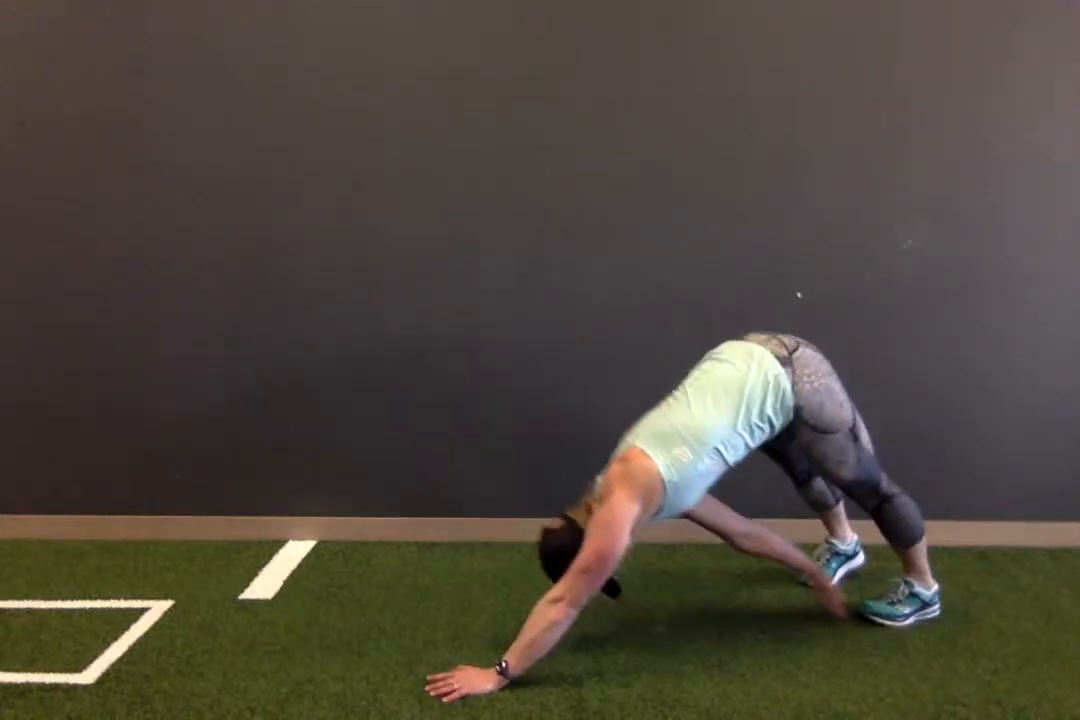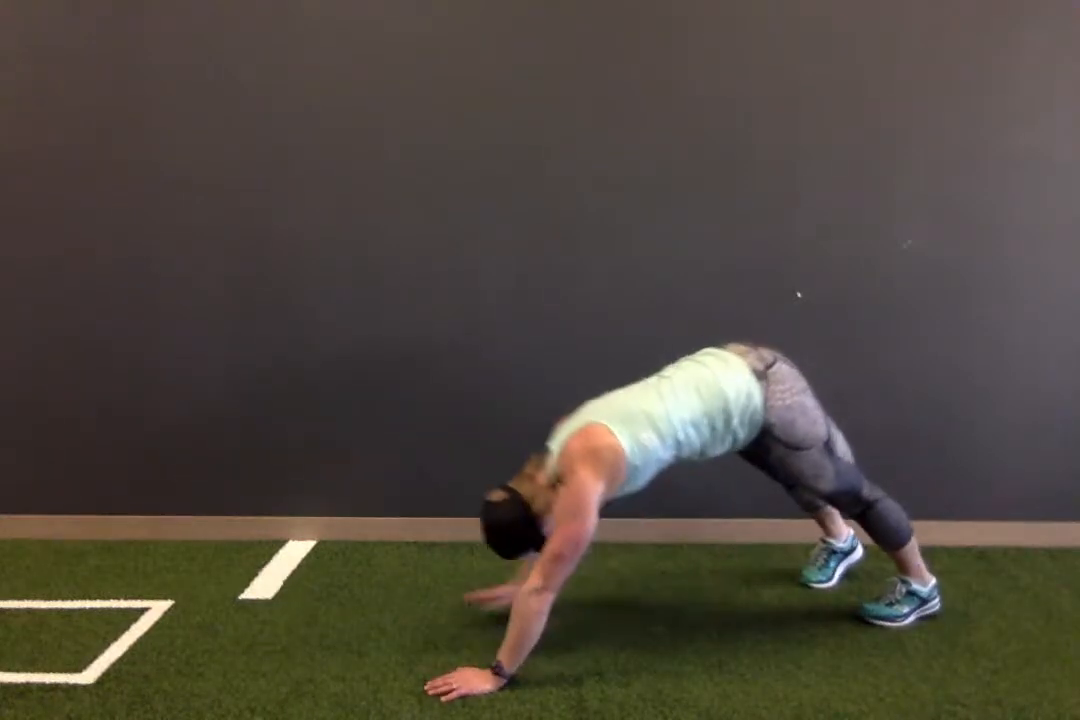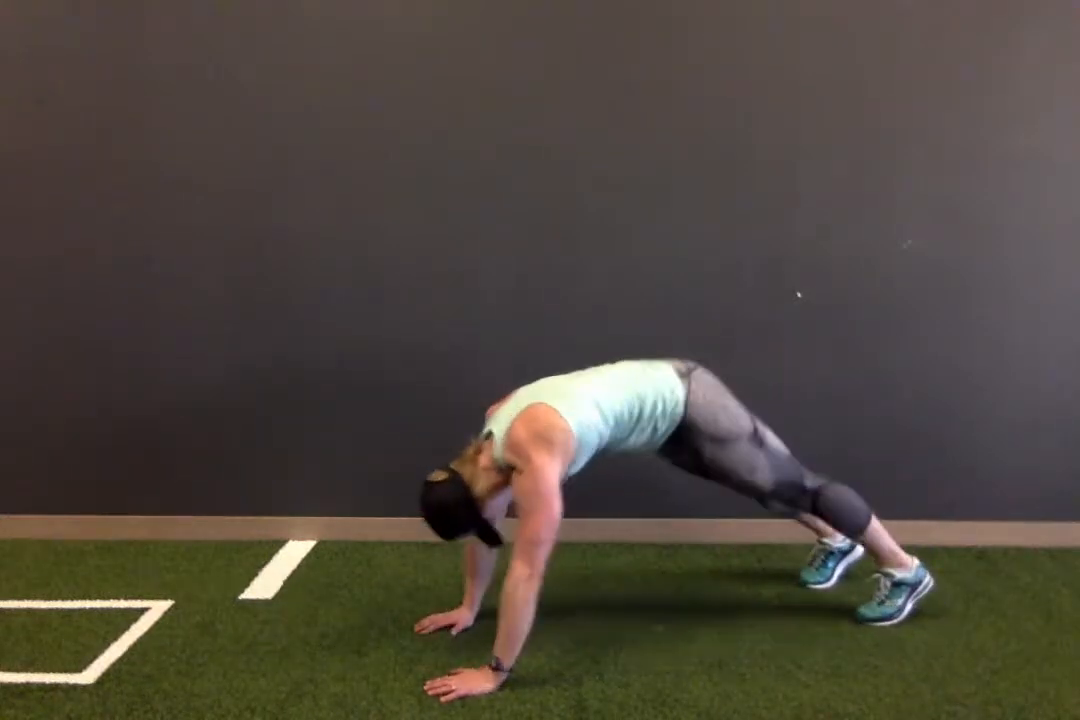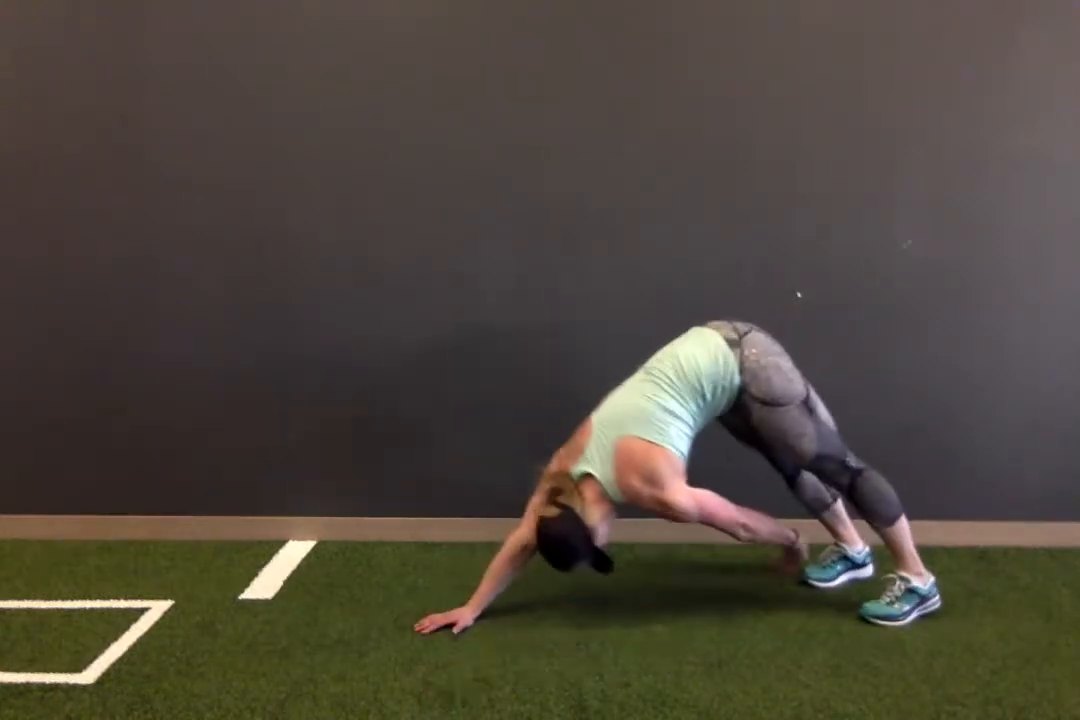
dt=0.5s
person 1, frame 1
left shoulder: (622, 504)
right shoulder: (637, 485)
left elbow: (563, 603)
right elbow: (733, 529)
left wrist: (497, 675)
right wrist: (807, 566)
left hip: (792, 379)
right hip: (754, 362)
left knee: (867, 484)
right knee: (798, 462)
left ankle: (922, 588)
right ankle: (842, 545)
person 1, frame 2
left shoulder: (582, 476)
right shoulder: (555, 458)
left elbow: (544, 588)
left wrist: (495, 674)
right wrist: (518, 582)
left hip: (765, 397)
right hip: (731, 372)
left knee: (847, 490)
right knee: (791, 468)
left ankle: (919, 585)
right ankle: (839, 542)
person 1, frame 3
left shoulder: (534, 459)
right shoulder: (492, 436)
left elbow: (527, 573)
right elbow: (481, 524)
left wrist: (493, 671)
right wrist: (468, 608)
left hip: (684, 399)
right hip: (663, 397)
left knee: (794, 483)
right knee: (753, 477)
left ankle: (904, 571)
right ankle: (836, 543)
person 1, frame 4
left shoulder: (650, 488)
right shoulder: (567, 465)
left elbow: (743, 523)
right elbow: (524, 537)
left wrist: (790, 542)
right wrist: (471, 608)
left hip: (742, 362)
right hip: (716, 350)
left knee: (836, 463)
right knee: (786, 457)
left ankle: (916, 580)
right ankle: (850, 550)
